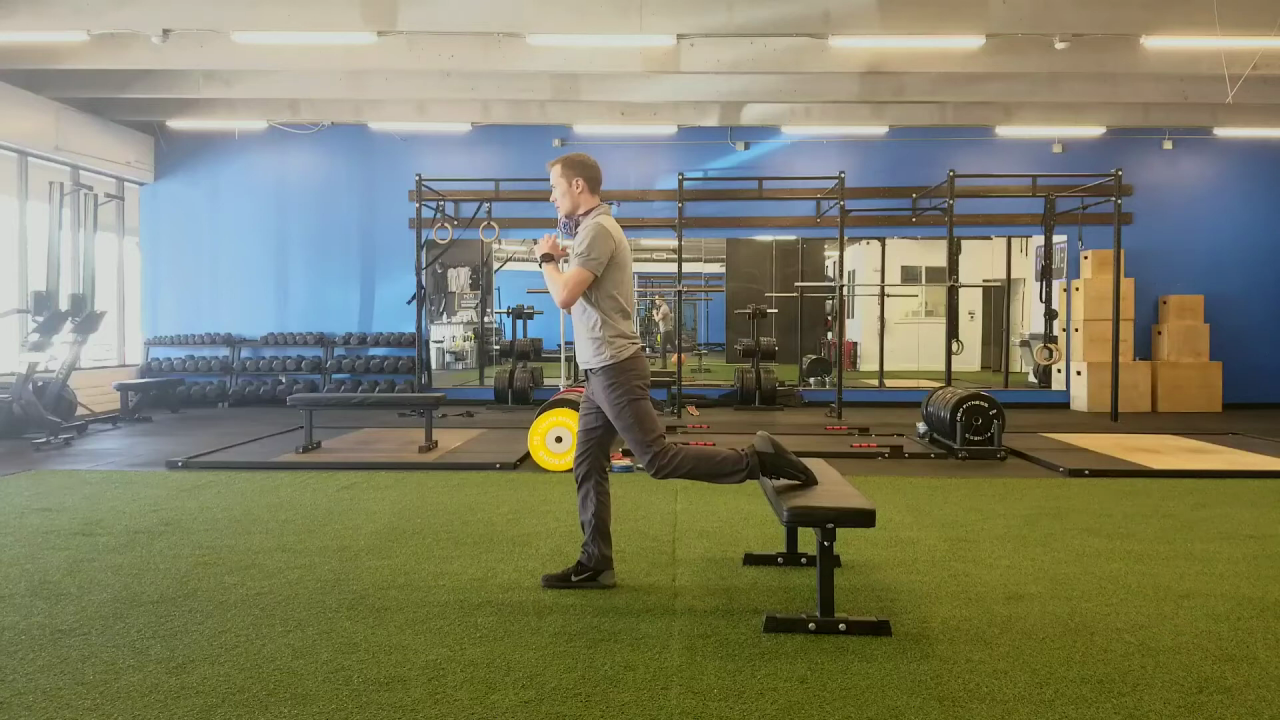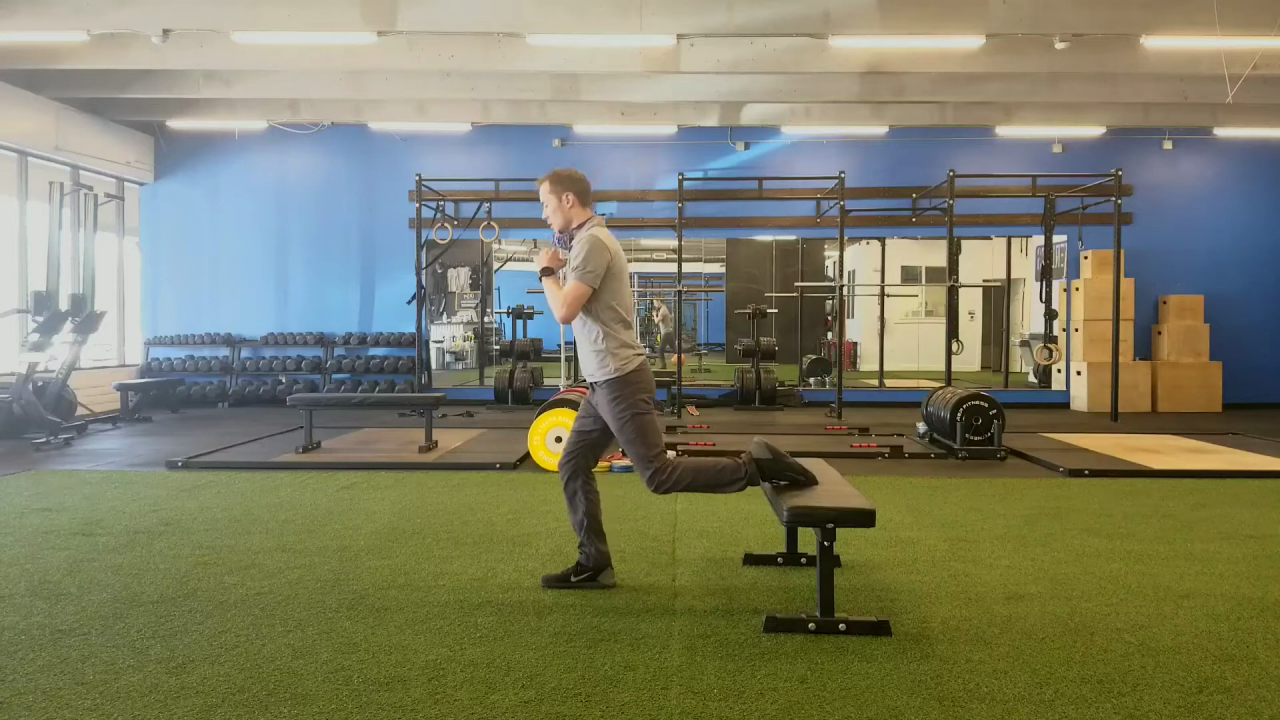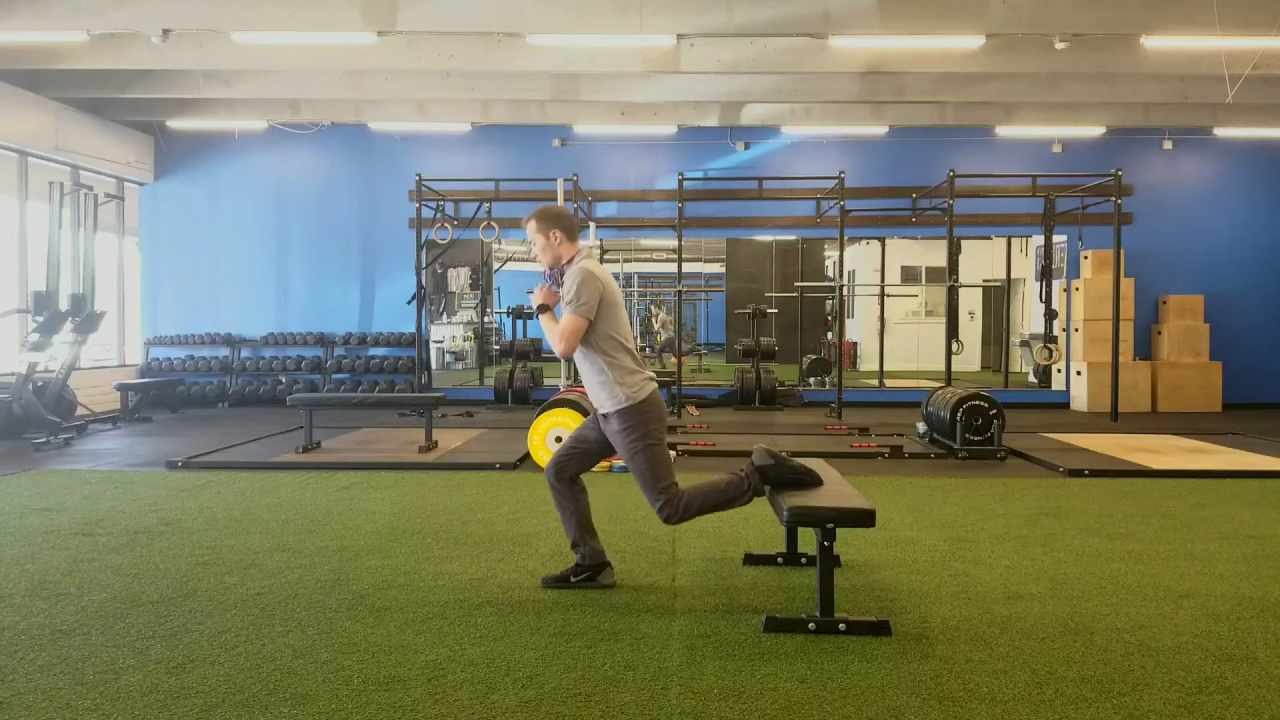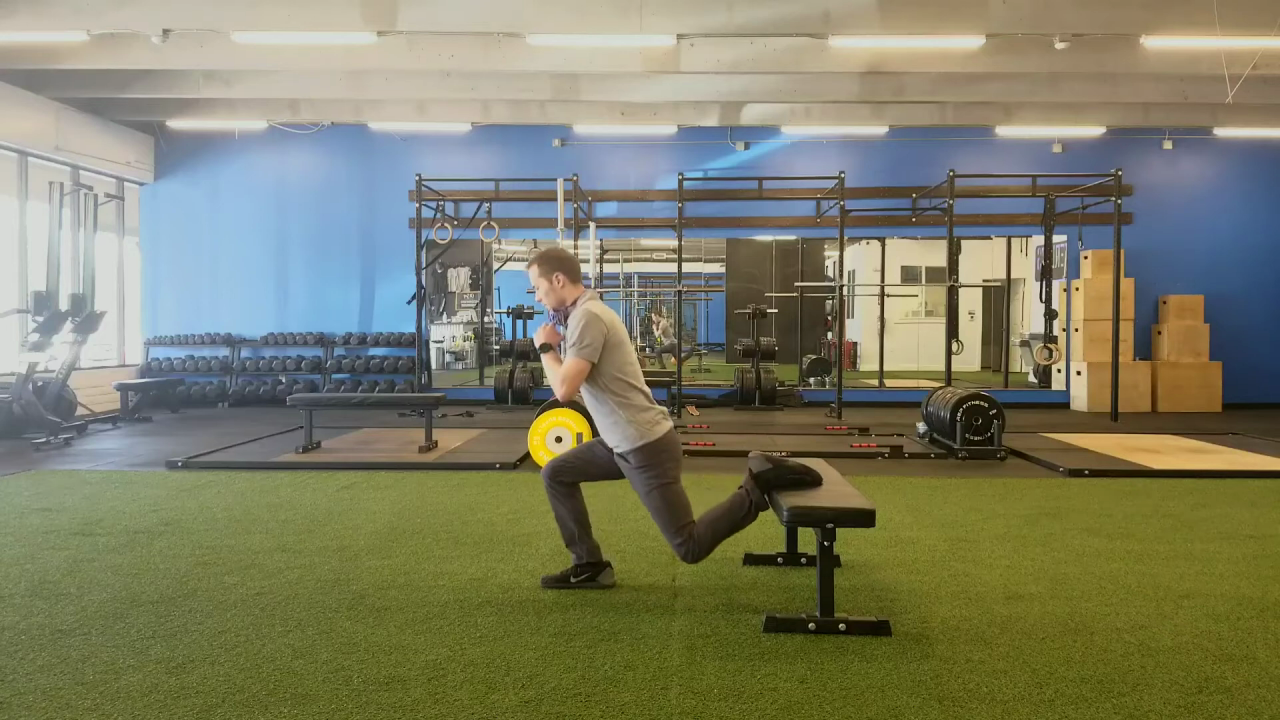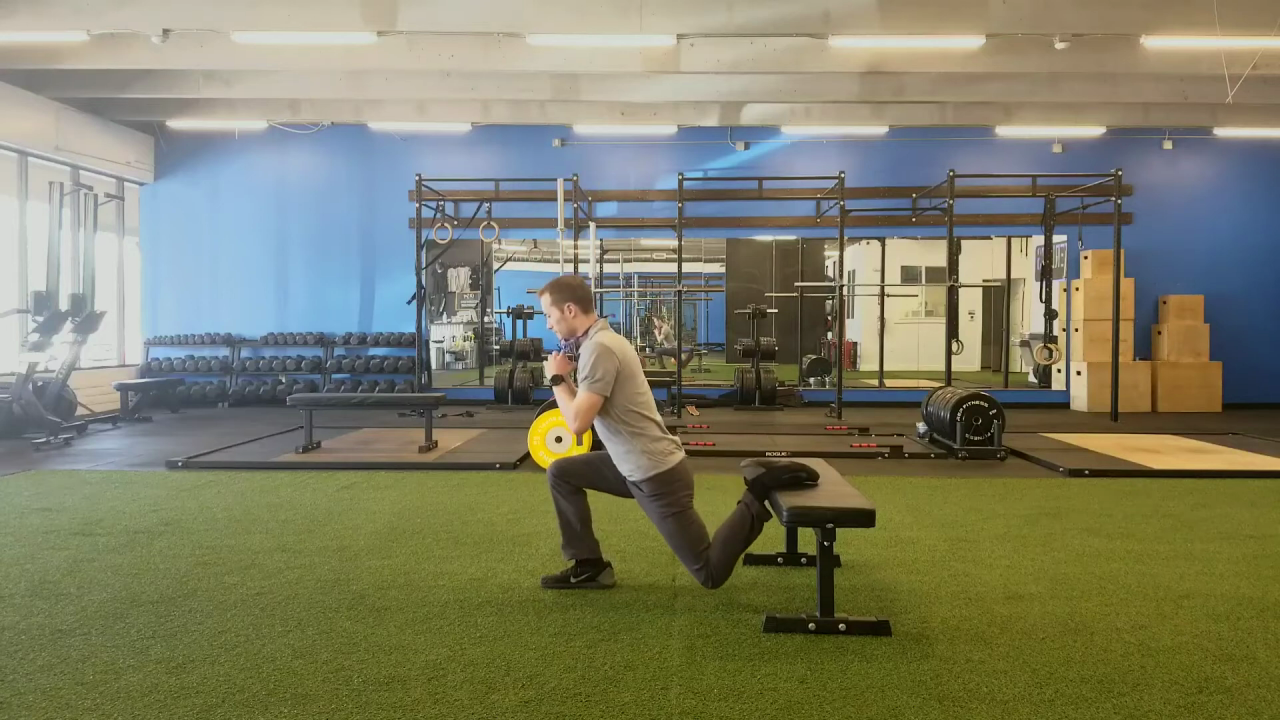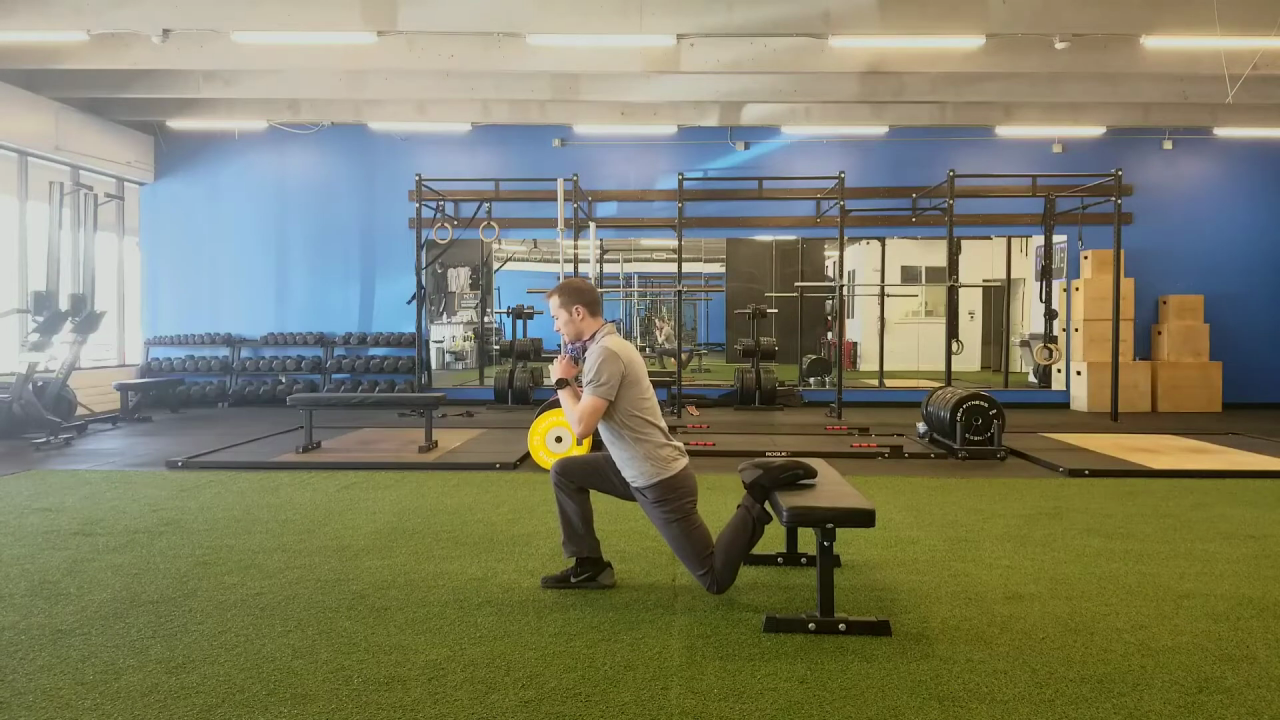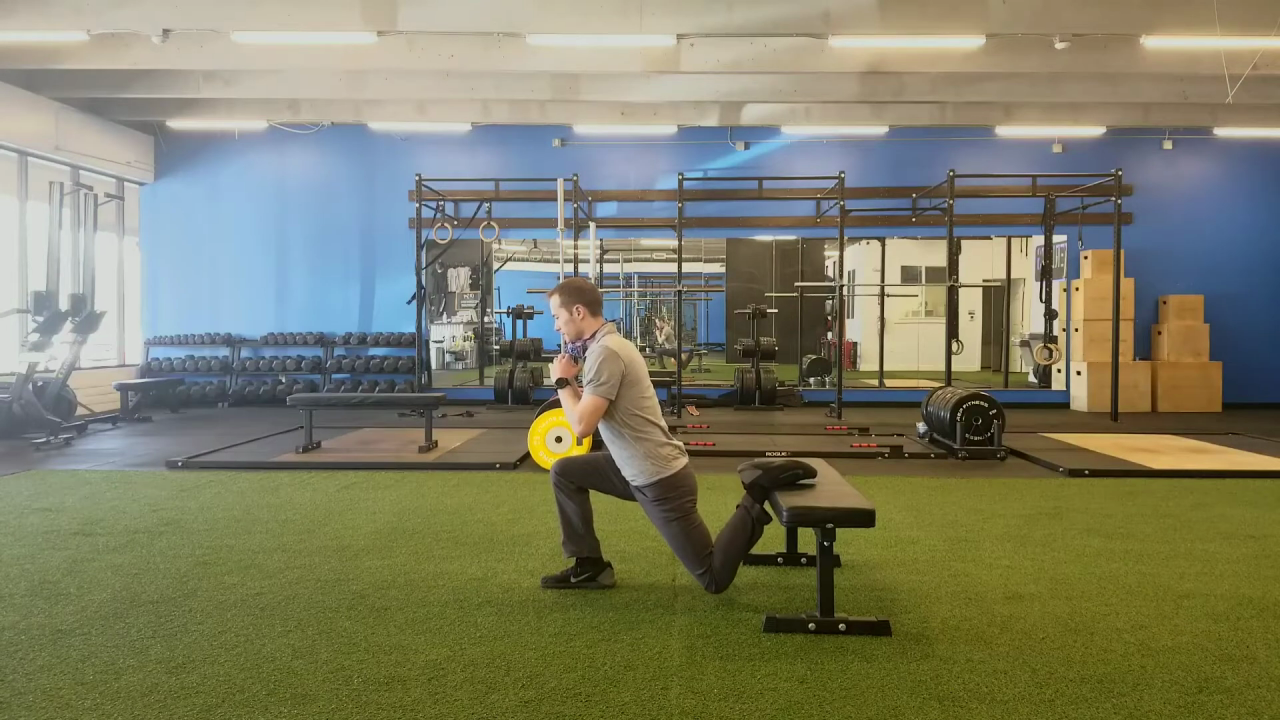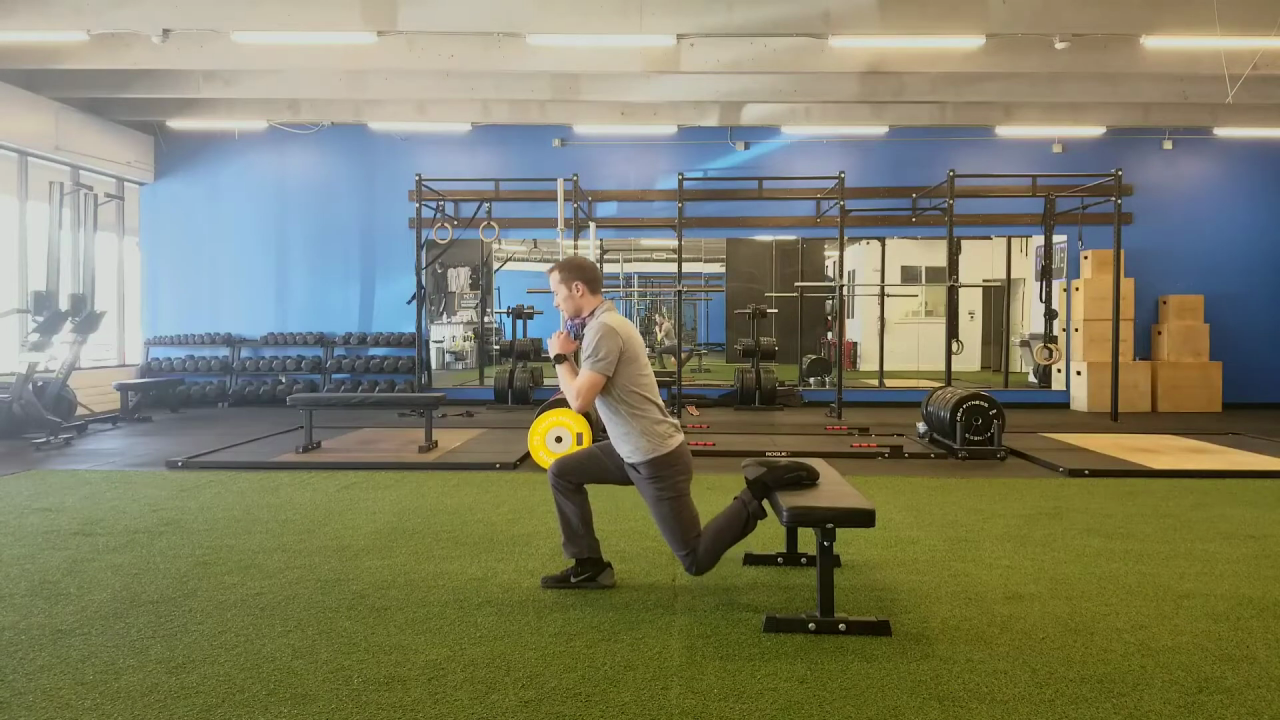
dt=0.3s
person 1, frame 1
left shoulder: (597, 229)
right shoulder: (594, 227)
left elbow: (565, 296)
left wrist: (547, 259)
right wrist: (561, 258)
left hip: (615, 369)
right hip: (602, 370)
left knee: (659, 458)
right knee: (588, 467)
left ankle: (756, 458)
right ankle: (595, 564)
person 1, frame 2
left shoulder: (591, 242)
right shoulder: (590, 240)
left elbow: (565, 311)
right elbow: (576, 311)
left wrist: (546, 272)
right wrist: (559, 273)
left hip: (619, 381)
right hip: (604, 381)
left knee: (659, 474)
right knee: (572, 467)
left ankle: (755, 465)
right ankle: (593, 564)
person 1, frame 3
left shoulder: (582, 275)
right shoulder: (581, 272)
left elbow: (563, 346)
right elbow: (571, 343)
left wrist: (543, 309)
right wrist: (555, 308)
left hip: (631, 408)
right hip: (613, 409)
left knee: (670, 506)
right knee: (560, 471)
left ankle: (759, 474)
right ankle: (591, 565)
person 1, frame 4
left shoulder: (586, 317)
right shoulder: (586, 312)
left elbow: (565, 389)
right elbow: (577, 384)
left wrist: (546, 348)
right wrist: (557, 347)
left hip: (645, 447)
right hip: (624, 441)
left knee: (690, 546)
right knee: (556, 474)
left ankle: (758, 484)
right ankle: (590, 565)
person 1, frame 5
left shoulder: (598, 349)
right shoulder: (602, 339)
left elbow: (578, 422)
right elbow: (587, 406)
left wrist: (557, 380)
right wrist: (567, 381)
left hip: (656, 475)
right hip: (638, 467)
left knee: (710, 571)
right knee: (561, 474)
left ankle: (759, 493)
right ankle: (589, 565)
person 1, frame 6
left shoulder: (604, 353)
right shoulder: (609, 344)
left elbow: (582, 426)
right elbow: (590, 411)
left wrist: (562, 383)
right wrist: (571, 385)
left hip: (660, 481)
right hip: (643, 471)
left knee: (715, 577)
right knee: (565, 472)
left ankle: (759, 495)
right ankle: (590, 565)
person 1, frame 7
left shoulder: (605, 353)
right shoulder: (608, 344)
left elbow: (582, 426)
right elbow: (592, 412)
left wrist: (562, 382)
right wrist: (570, 383)
left hip: (660, 480)
right hip: (640, 469)
left knee: (713, 577)
right knee: (564, 473)
left ankle: (760, 493)
right ankle: (590, 565)
person 1, frame 8
left shoulder: (603, 329)
right shoulder: (606, 322)
left elbow: (580, 401)
right elbow: (588, 392)
left wrist: (560, 358)
right wrist: (569, 359)
left hip: (656, 458)
right hip: (637, 452)
left knee: (697, 559)
right knee: (562, 473)
left ankle: (759, 491)
right ankle: (589, 565)
